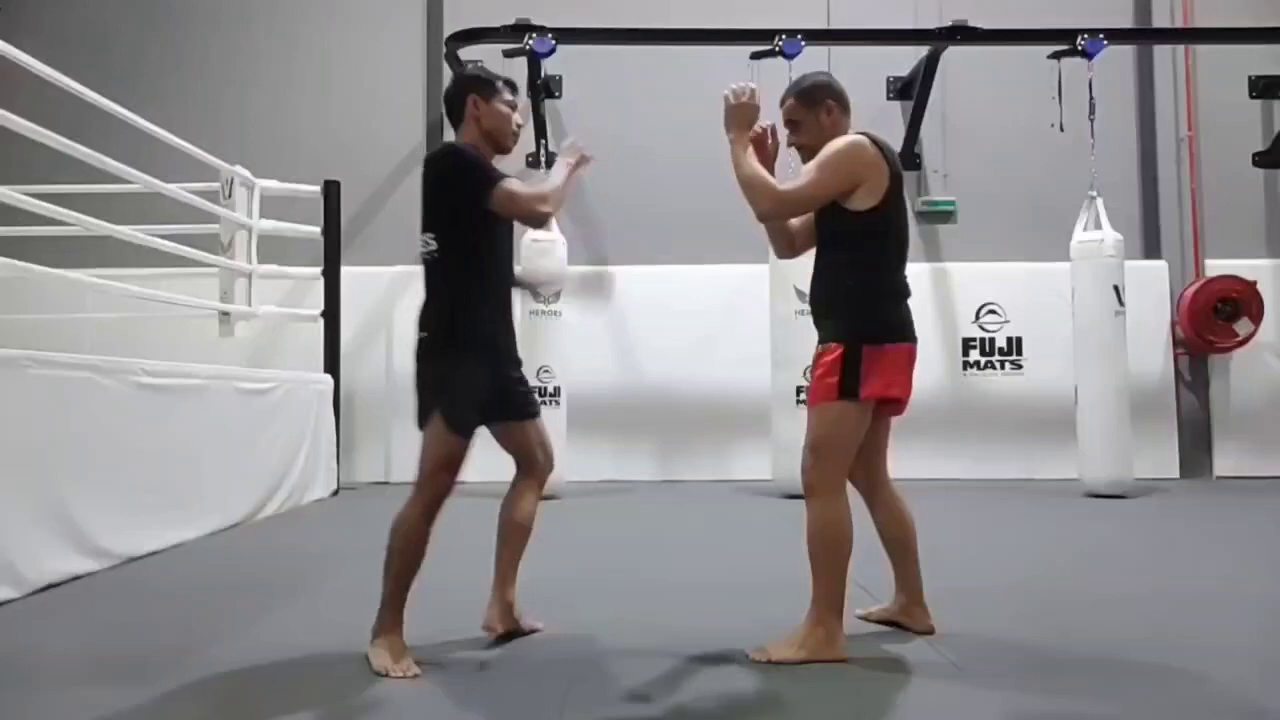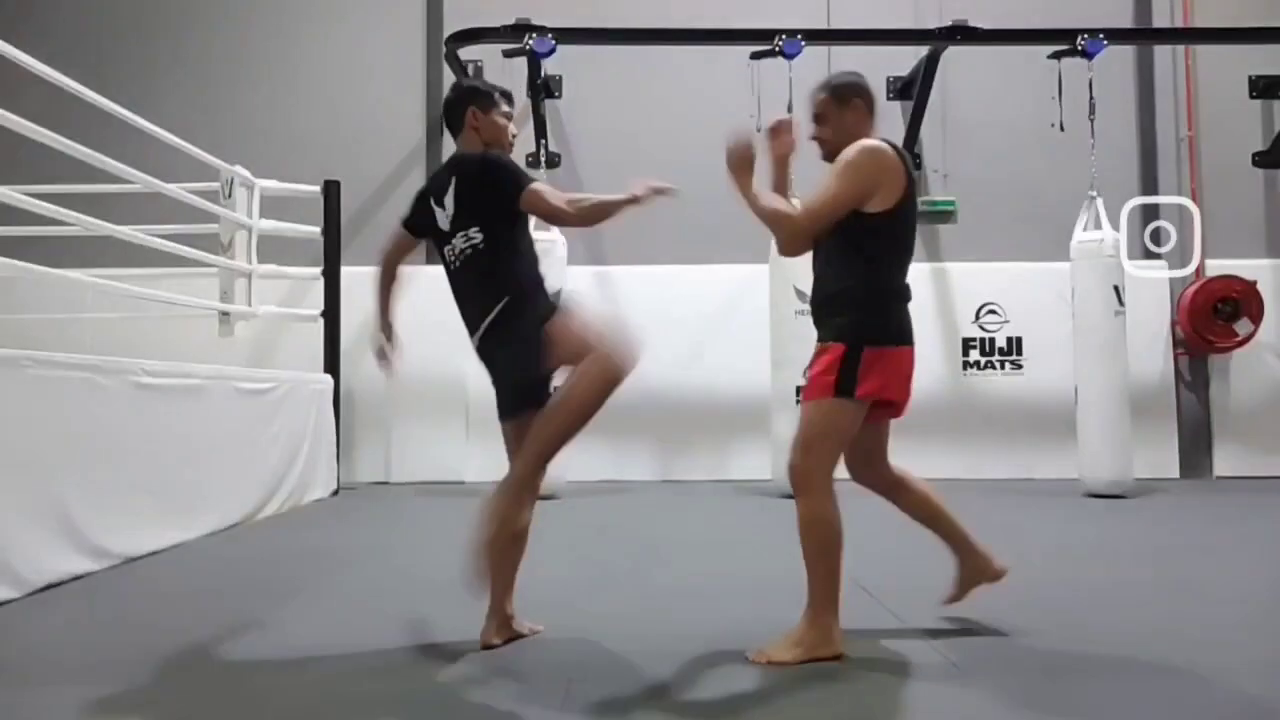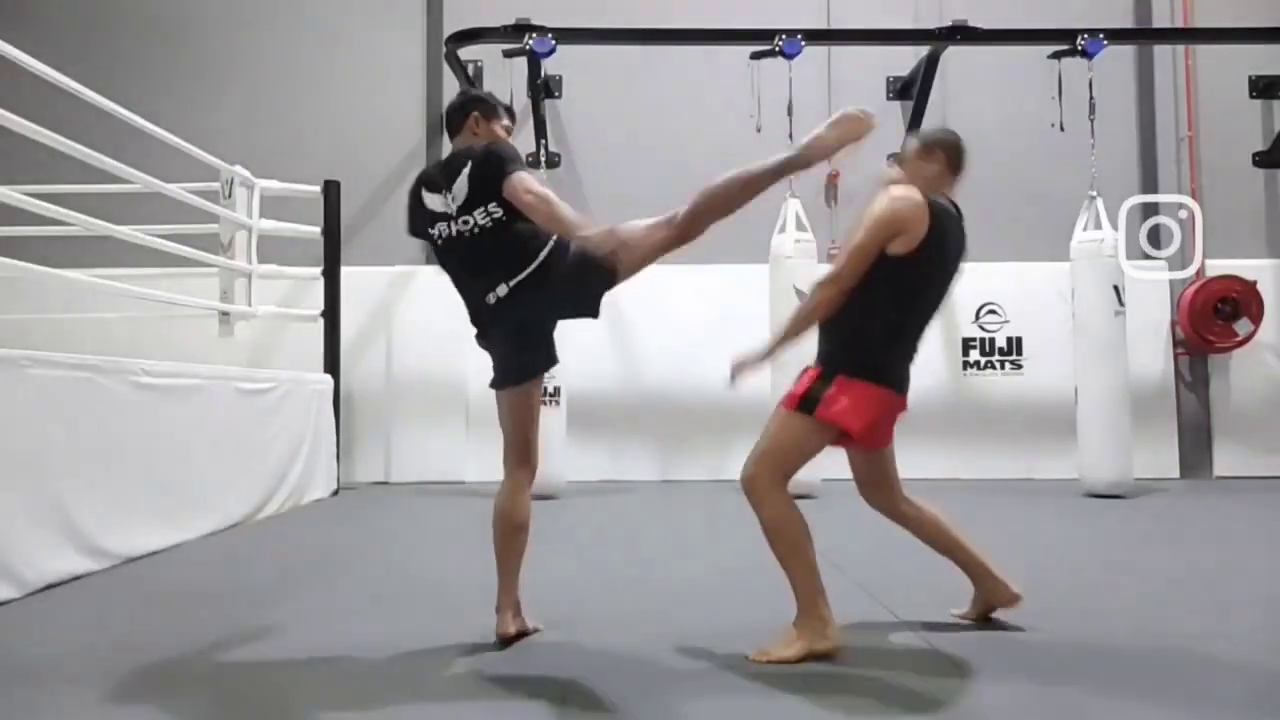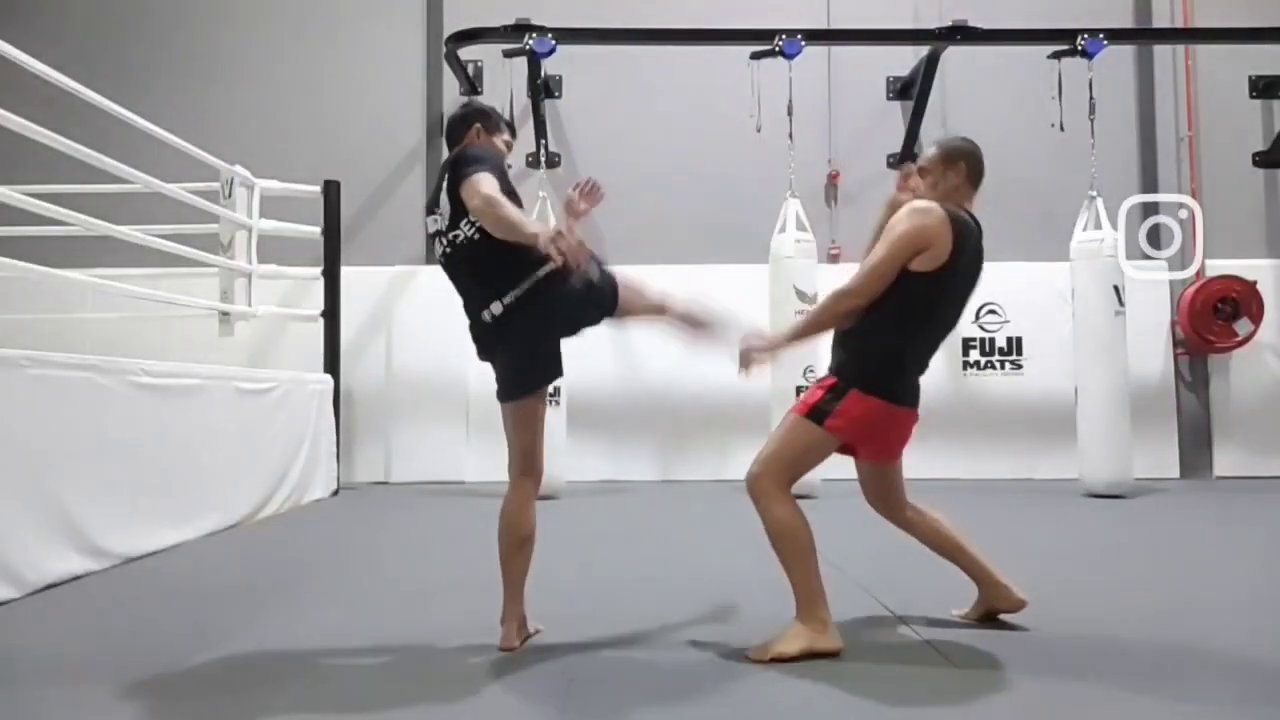
dt=0.2s
person 1, frame 1
left shoulder: (477, 173)
right shoulder: (452, 162)
right elbow: (537, 208)
right wrist: (567, 165)
left hip: (495, 350)
right hip: (454, 352)
left knee: (537, 464)
right knee: (433, 491)
left ankle: (502, 606)
right ankle: (387, 630)
person 1, frame 2
left shoulder: (435, 189)
right shoulder: (487, 167)
left elbow: (390, 257)
right elbow: (564, 212)
left wrist: (384, 323)
right wrist: (631, 196)
left hip: (498, 330)
right hip: (519, 311)
left knee: (527, 469)
right knee: (608, 362)
left ankle: (500, 616)
right ankle: (509, 490)
person 1, frame 3
left shoulder: (420, 191)
right shoulder: (492, 159)
right elbow: (533, 199)
right wrist: (587, 235)
left hip: (500, 321)
right hip: (546, 271)
left knee: (519, 466)
right knee: (680, 221)
left ankle: (507, 612)
right ankle: (802, 152)
person 1, frame 4
left shoulder: (439, 213)
right shoulder: (477, 162)
right elbow: (486, 203)
left wrist: (569, 217)
right wrist: (538, 234)
left hip: (499, 330)
right hip: (543, 285)
left knee: (525, 479)
right knee: (651, 302)
left ankle: (513, 620)
person 2, frame 1
left shoulder: (855, 151)
right shoulder: (845, 173)
left elbow: (773, 203)
right elbow: (788, 243)
left wrist: (738, 138)
right wrist: (764, 165)
left hip: (862, 342)
right hip: (874, 339)
left knee: (822, 478)
right knee: (869, 477)
left ankle: (824, 631)
right ankle: (911, 601)
person 2, frame 2
left shoulder: (870, 156)
right shoulder: (863, 172)
left elbow: (793, 224)
right elbow: (793, 243)
left wrist: (746, 184)
right wrist: (779, 166)
left hip: (859, 340)
right hip: (874, 340)
left knee: (807, 472)
right knee: (871, 469)
left ankle: (820, 629)
right ankle: (972, 559)
person 2, frame 3
left shoulder: (902, 203)
right shoulder: (949, 230)
left elbow: (837, 285)
left wrist: (770, 346)
left hip: (847, 374)
right hip: (882, 378)
left knee: (760, 479)
right knee: (887, 497)
left ankle: (815, 624)
right ankle: (990, 585)
person 2, frame 4
left shoulder: (924, 218)
right shoulder: (967, 240)
left elbow: (854, 296)
left wrist: (777, 341)
right wrist: (894, 211)
left hip: (860, 383)
right hip: (894, 392)
left knee: (766, 480)
right knee: (894, 505)
left ankle: (814, 624)
right ankle: (996, 589)
